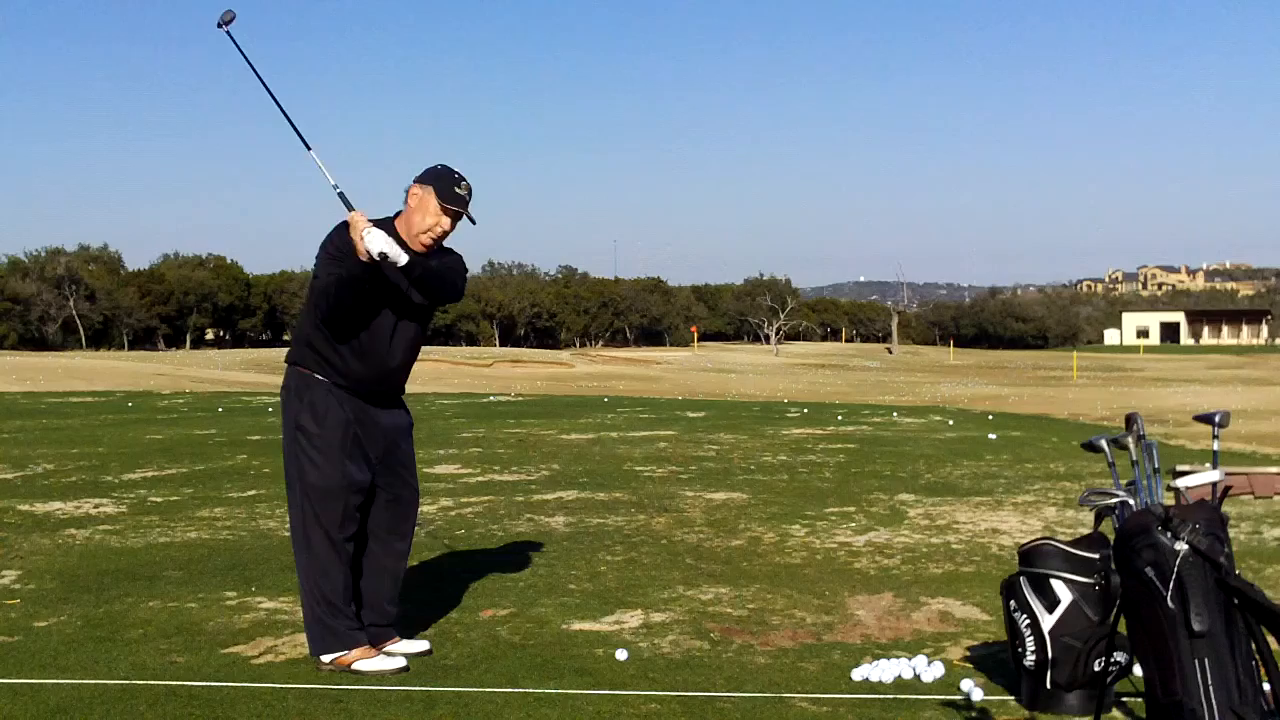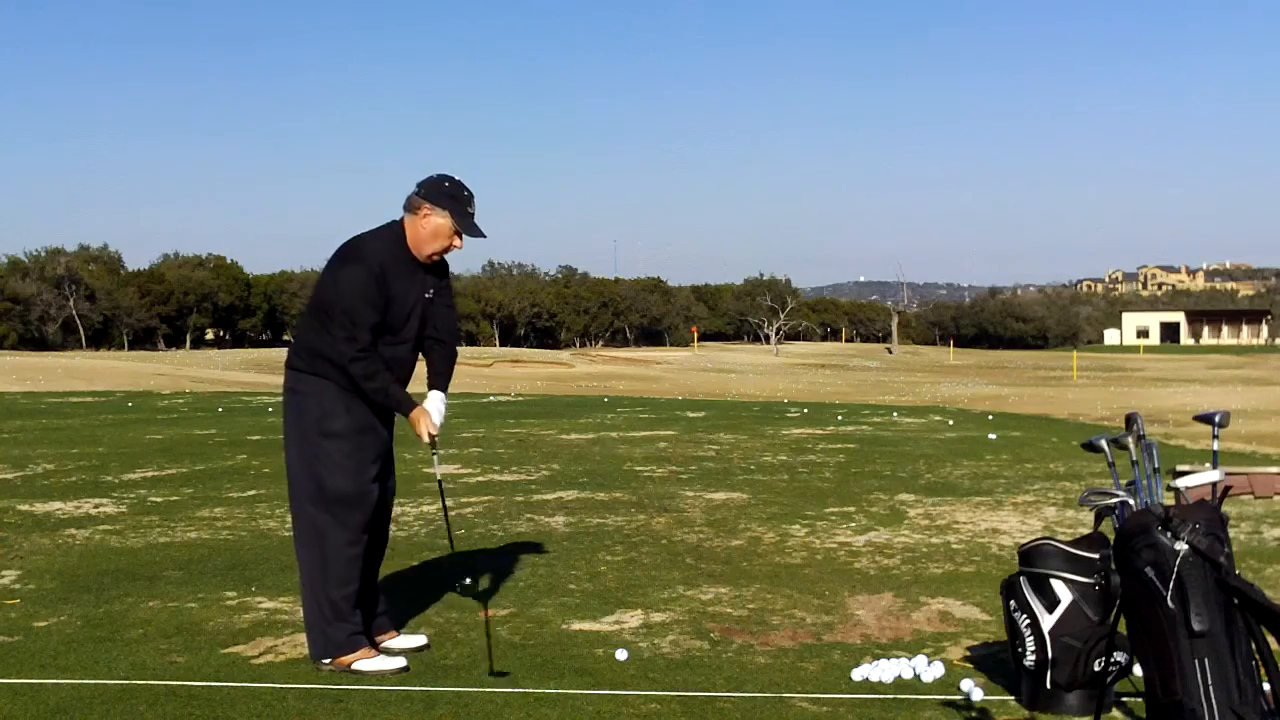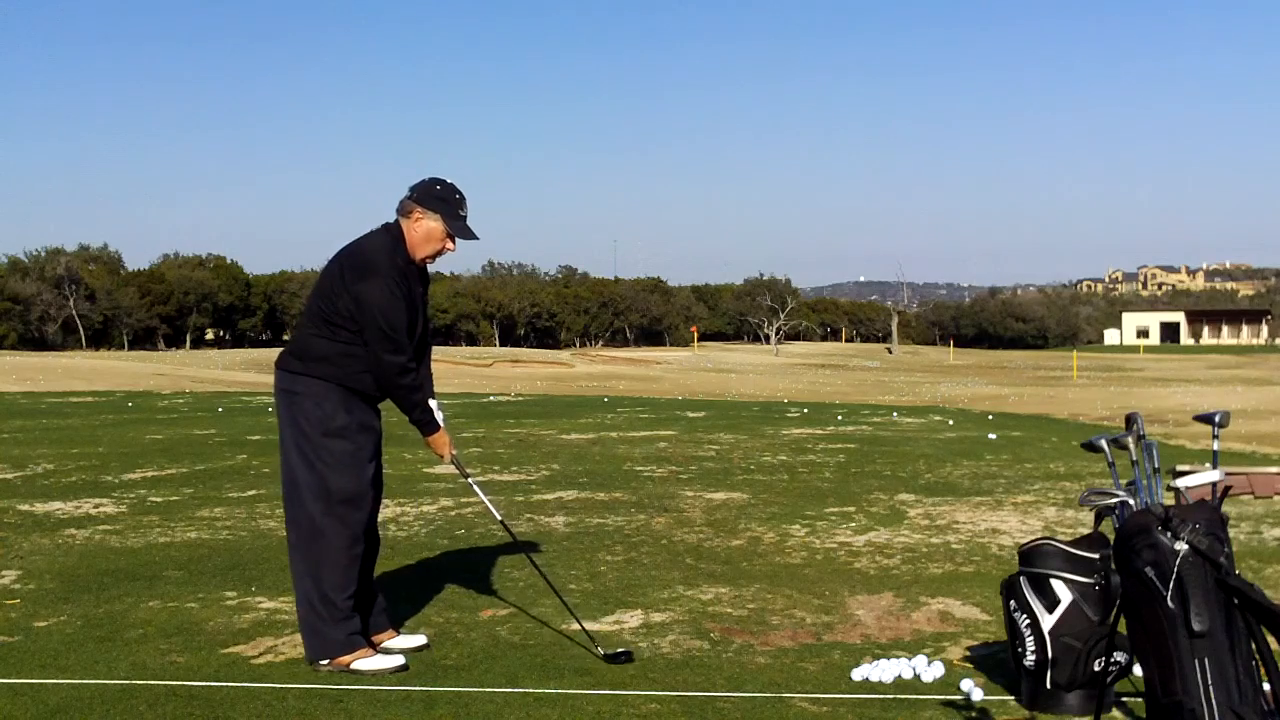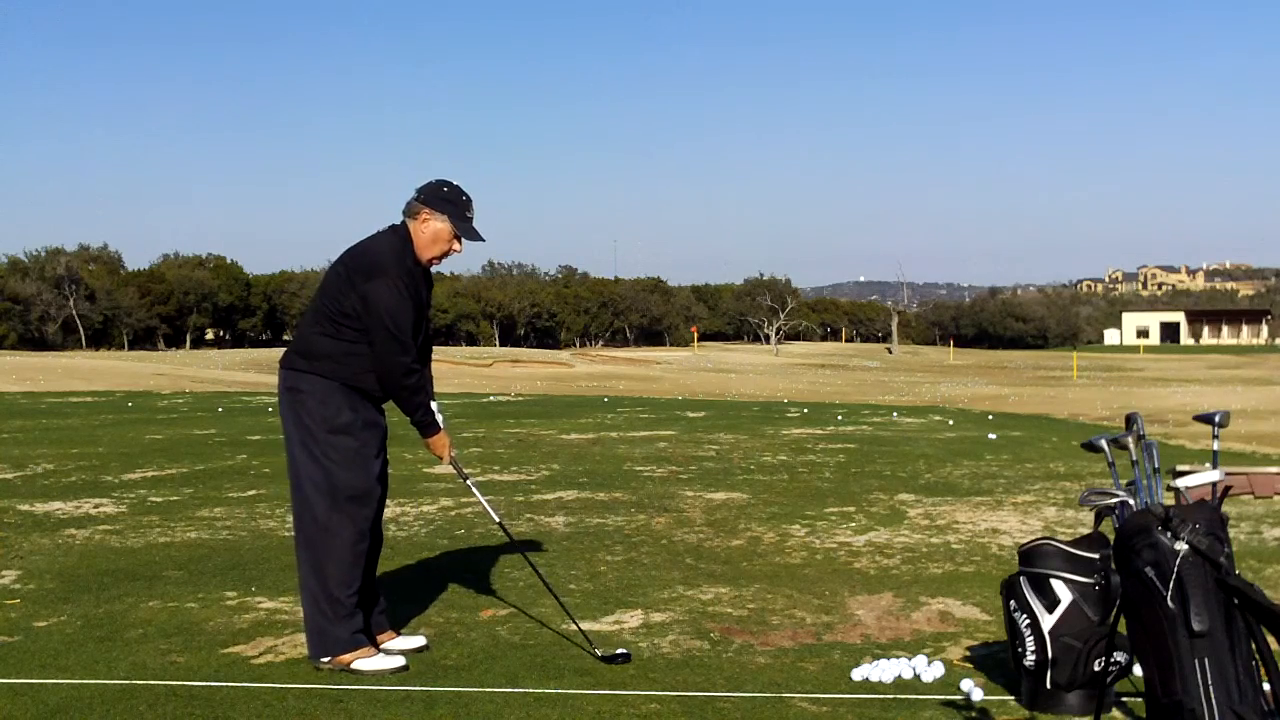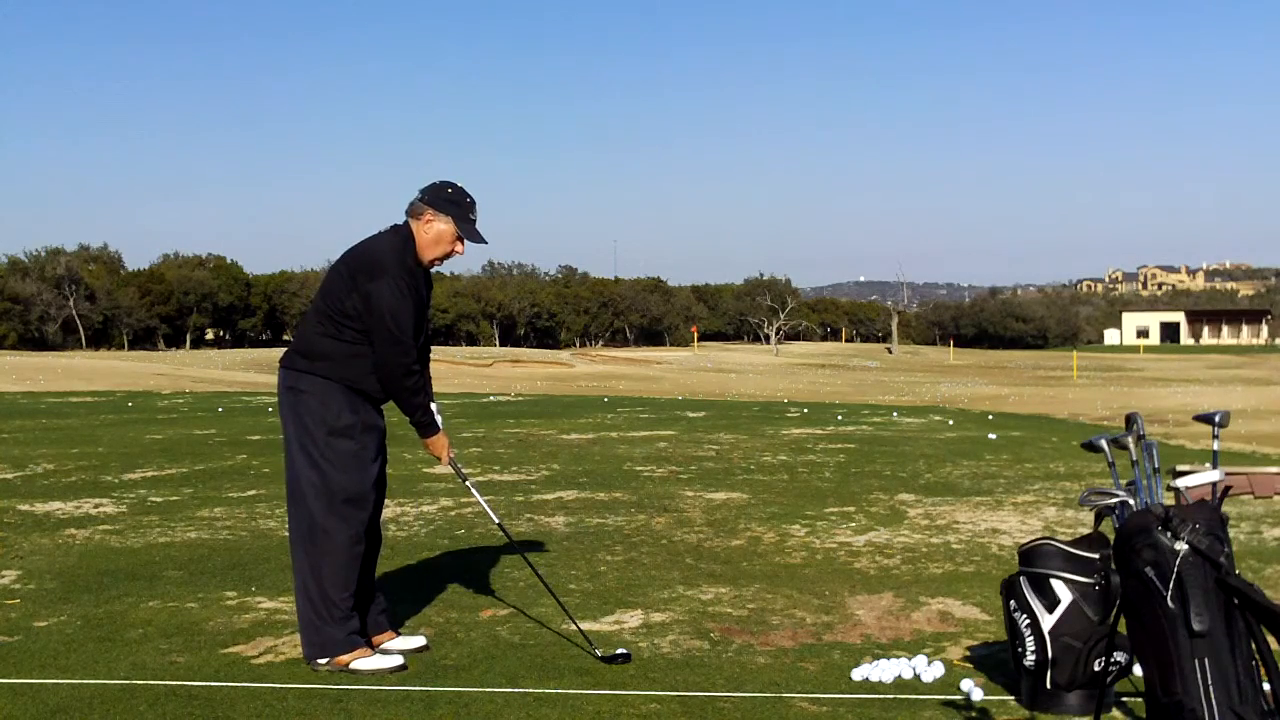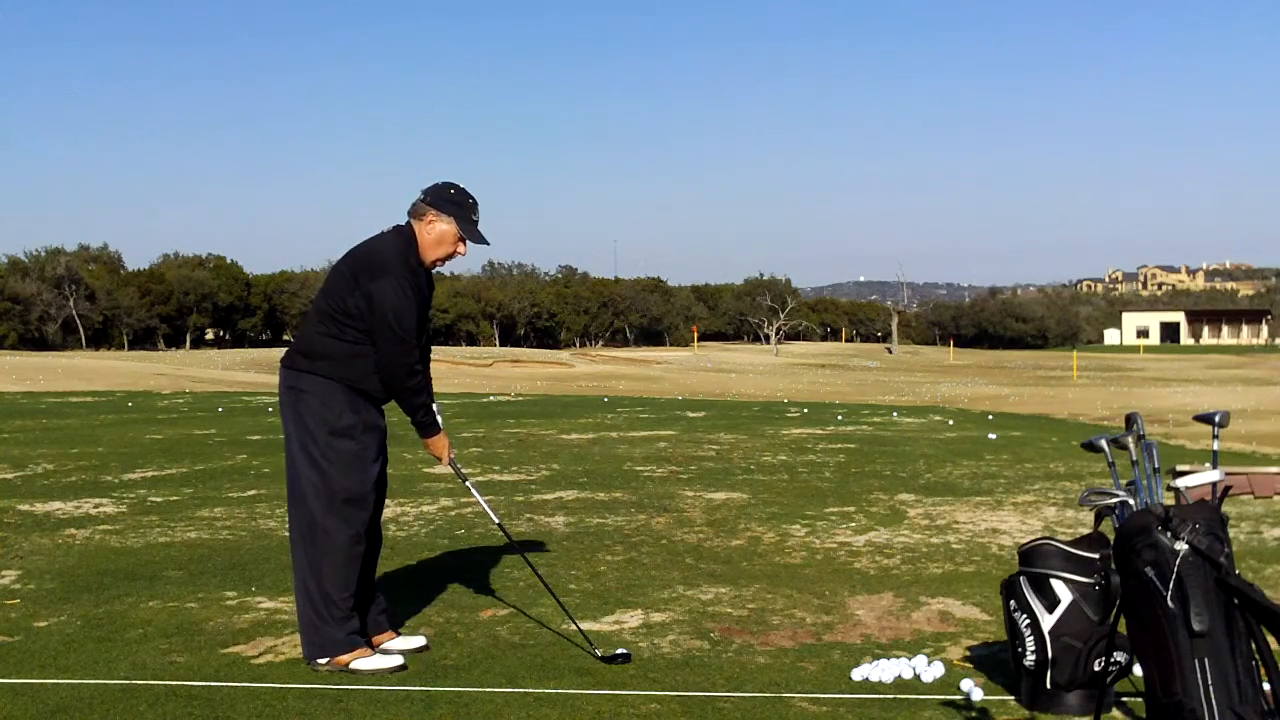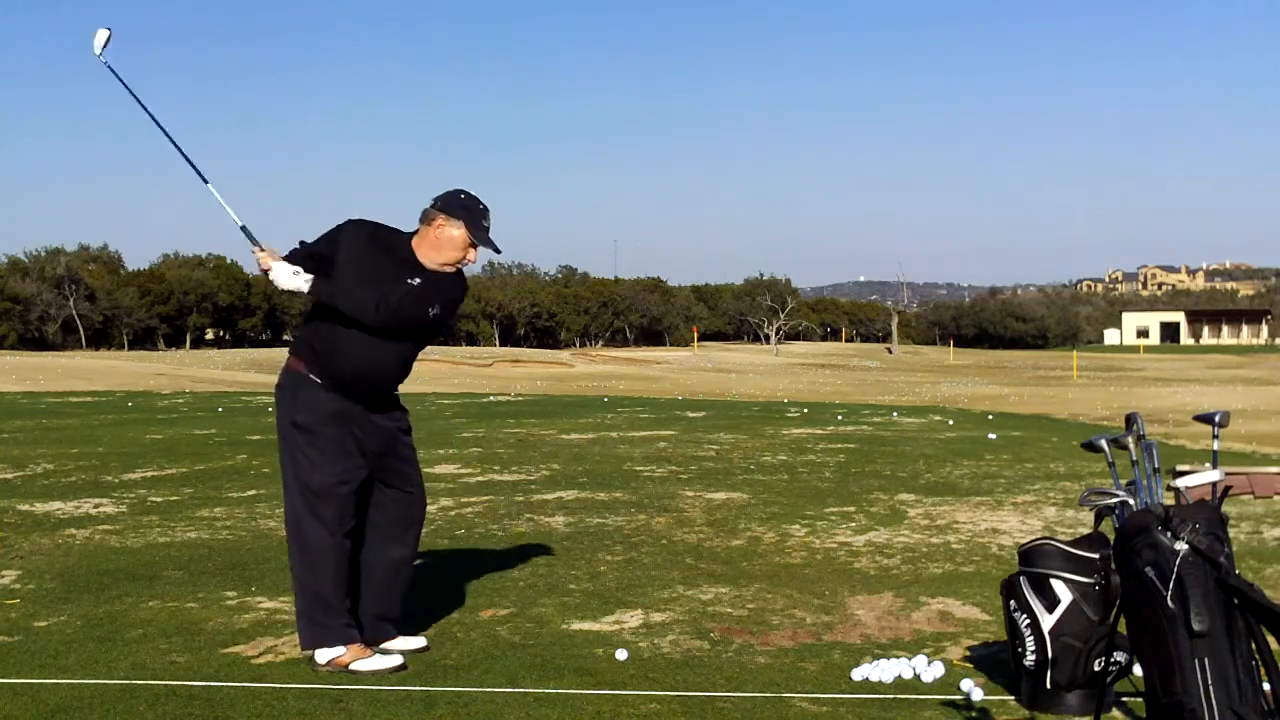
dt=0.7s
person 1, frame 1
left shoulder: (444, 263)
right shoulder: (346, 239)
left elbow: (447, 289)
right elbow: (331, 310)
left wrist: (397, 258)
right wrist: (363, 261)
left hip: (385, 403)
right hip: (323, 394)
left knee: (393, 512)
right knee: (331, 512)
left ankle: (377, 630)
right ankle: (338, 643)
person 1, frame 2
left shoulder: (434, 270)
right shoulder: (362, 258)
left elbow: (442, 335)
right elbow: (353, 350)
left wrist: (436, 394)
right wrist: (409, 409)
left hip: (373, 402)
right hip: (325, 394)
left knee: (372, 511)
right knee: (338, 511)
left ankle: (370, 624)
right ankle: (339, 643)
person 1, frame 3
left shoulder: (409, 266)
right shoulder: (374, 264)
left elbow: (414, 346)
right elbow: (390, 359)
left wrist: (430, 404)
right wrist: (429, 426)
left hip: (350, 396)
right hip: (318, 393)
left knee: (359, 509)
right knee: (333, 510)
left ankle: (369, 624)
right ankle: (334, 644)
person 1, frame 4
left shoulder: (412, 269)
right shoulder: (381, 263)
left elbow: (414, 351)
right elbow: (393, 358)
left wrist: (431, 410)
right wrist: (429, 427)
left hip: (355, 396)
right hip: (322, 392)
left knee: (362, 508)
right knee: (339, 509)
left ankle: (368, 627)
right ankle: (338, 642)
person 1, frame 5
left shoulder: (412, 268)
right shoulder: (384, 263)
left elbow: (413, 352)
right elbow: (395, 359)
left wrist: (430, 412)
right wrist: (428, 428)
left hip: (353, 397)
right hip: (322, 393)
left knee: (361, 511)
right knee: (334, 512)
left ankle: (370, 626)
right ankle: (333, 644)
person 1, frame 6
left shoulder: (412, 268)
right shoulder: (387, 266)
left elbow: (414, 352)
right elbow: (397, 360)
left wrist: (430, 413)
right wrist: (428, 428)
left hip: (353, 398)
right hip: (323, 394)
left knee: (361, 511)
right knee: (335, 513)
left ankle: (370, 626)
right ankle: (333, 644)
person 1, frame 7
left shoulder: (450, 286)
right shoulder: (360, 236)
left elbow: (381, 309)
right elbow: (306, 261)
left wrist: (301, 280)
right wrist: (281, 265)
left hip: (378, 408)
right hip: (313, 396)
left knee: (399, 510)
right knee: (326, 513)
left ankle: (375, 628)
right ankle: (333, 640)
